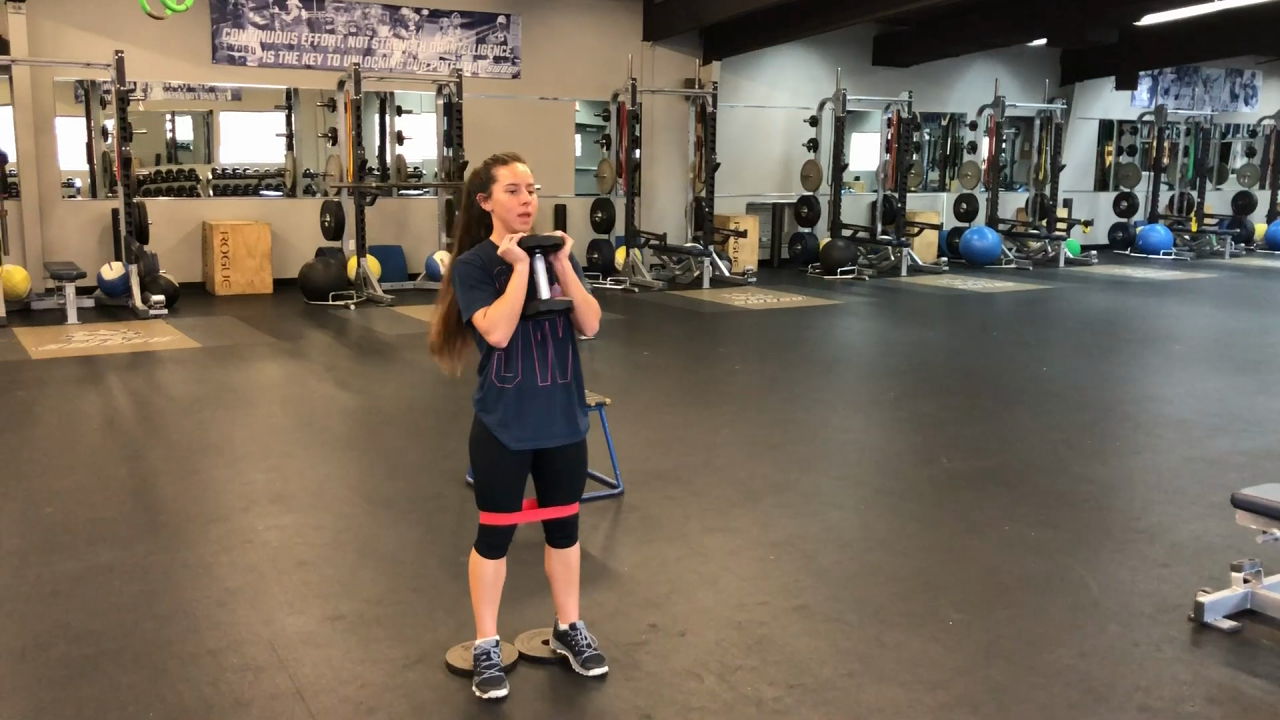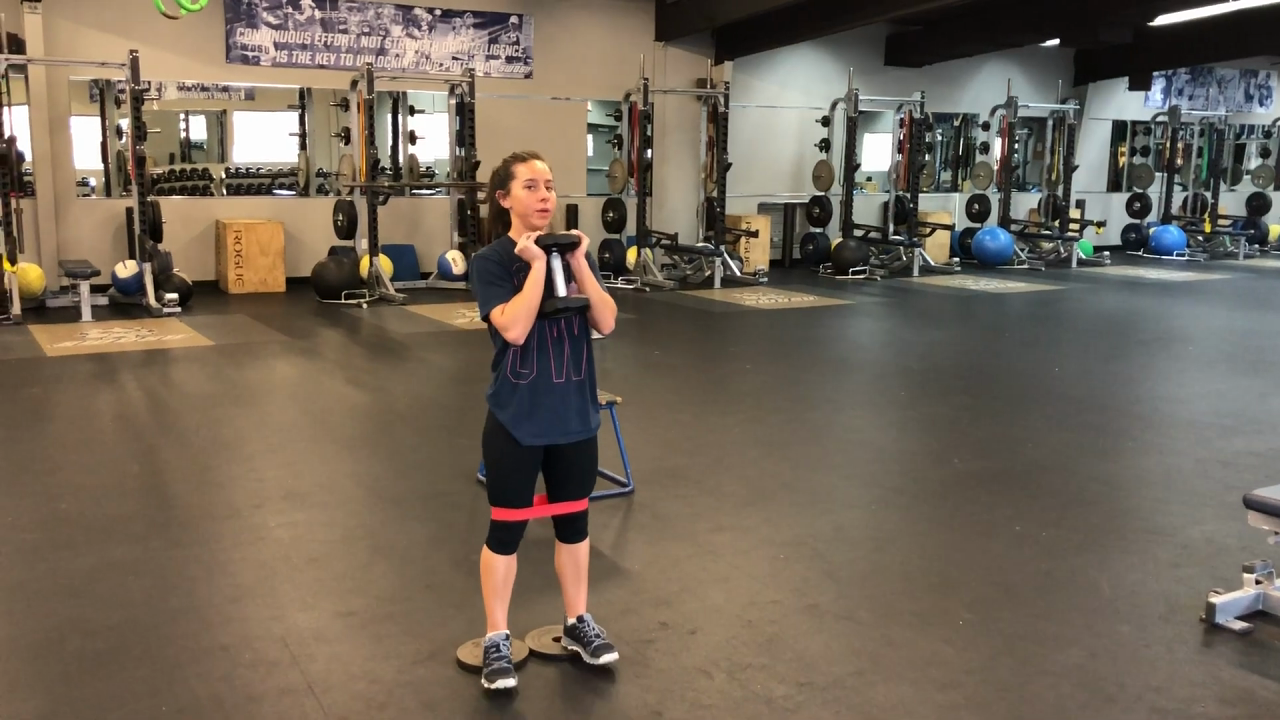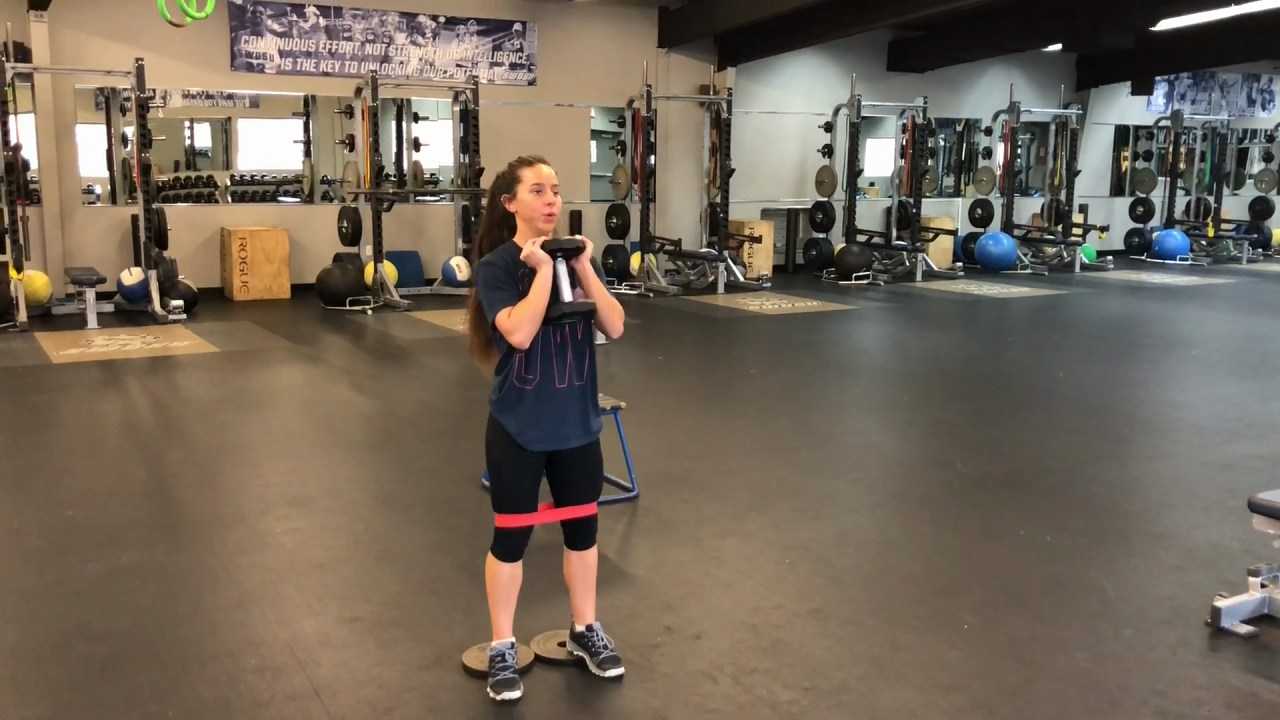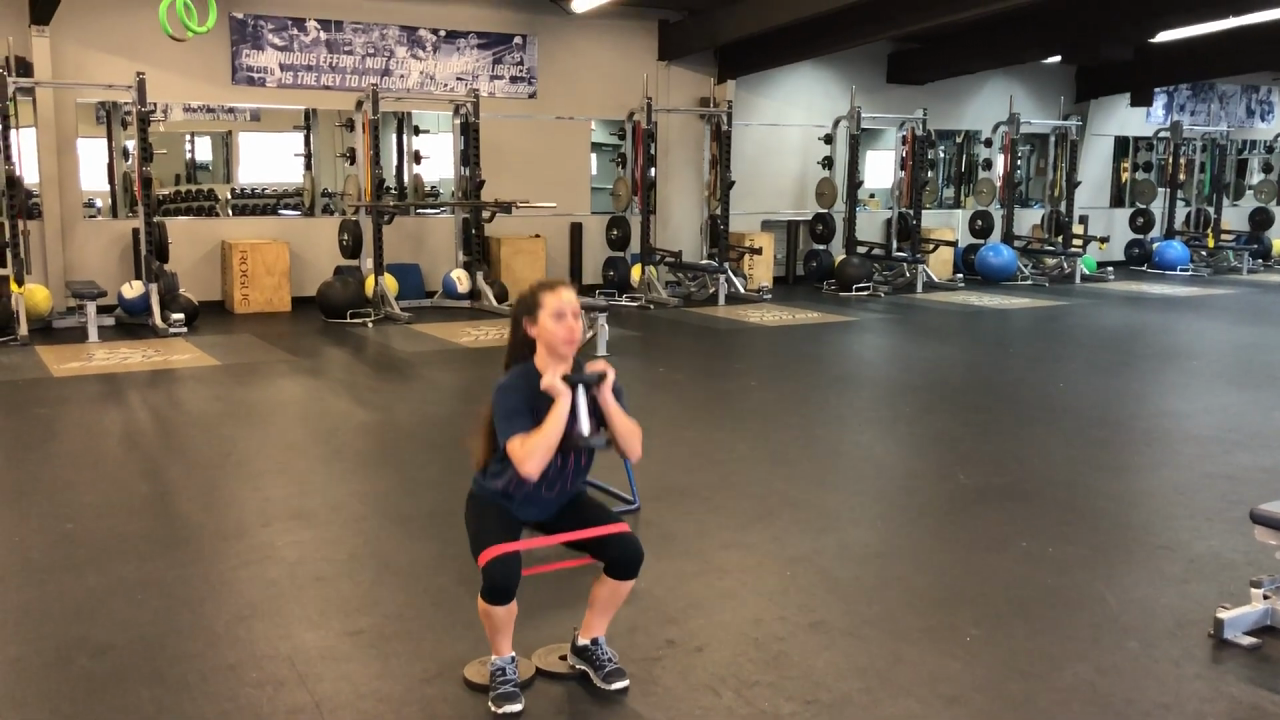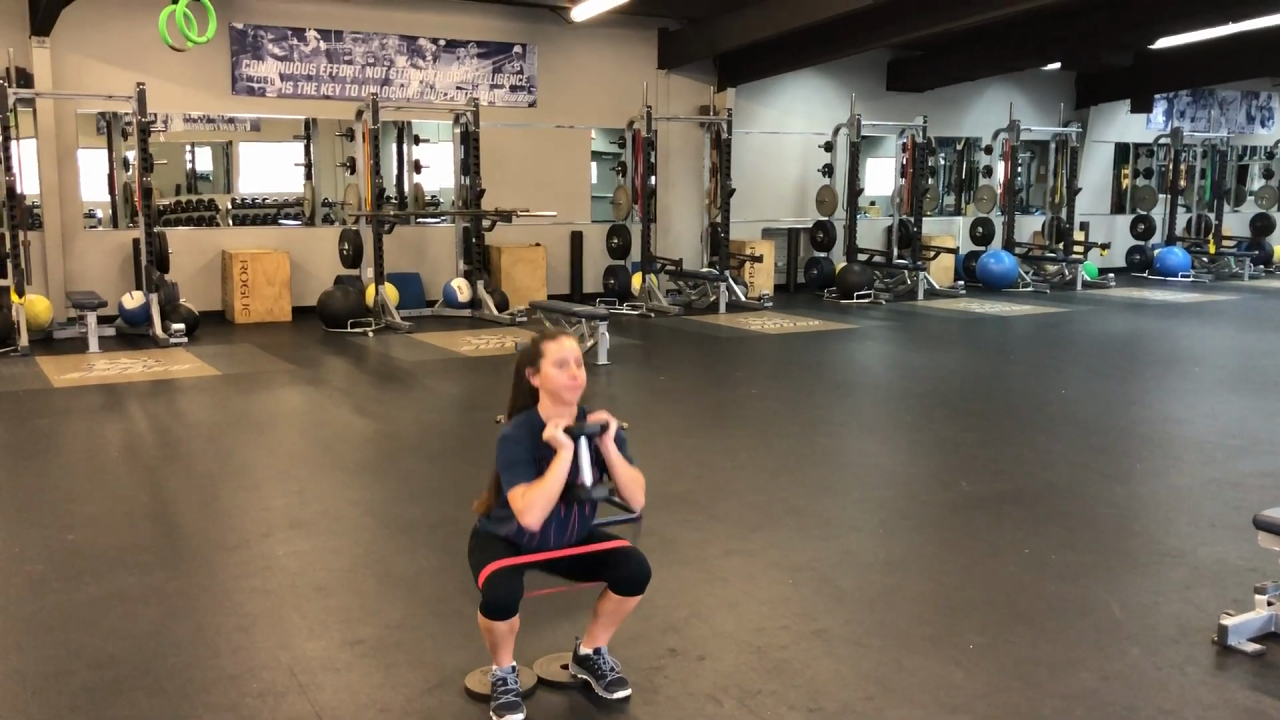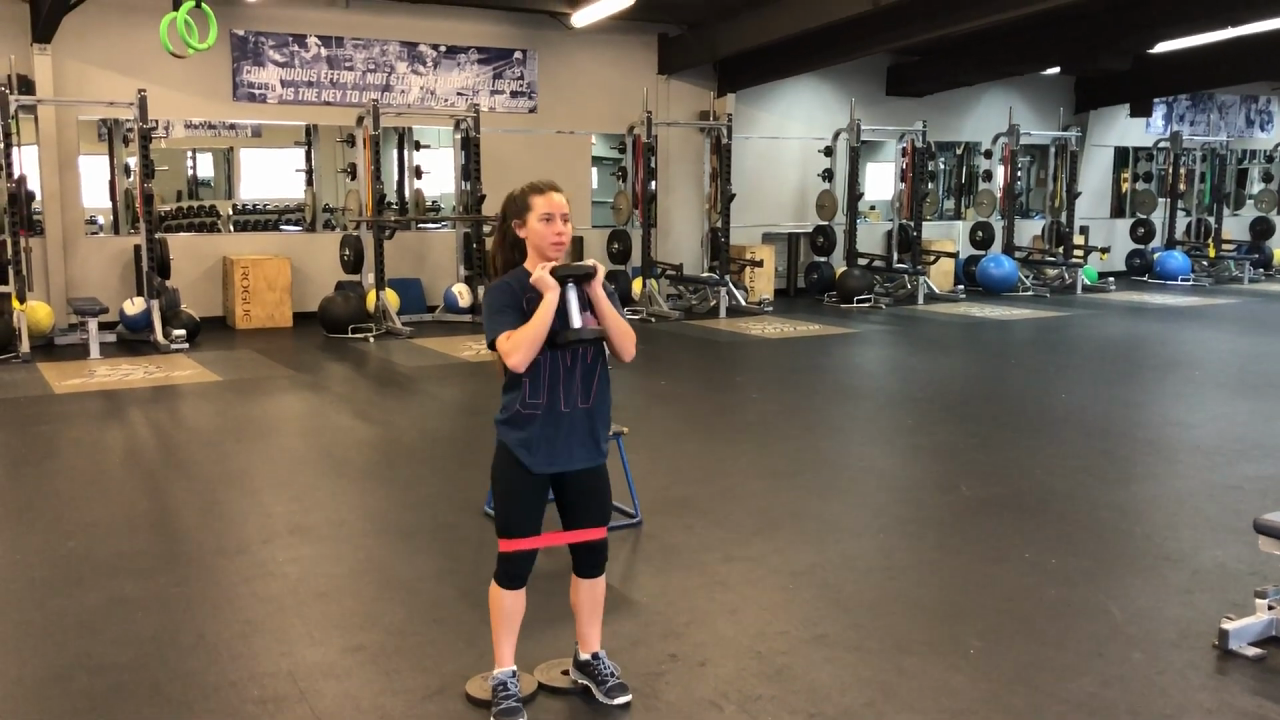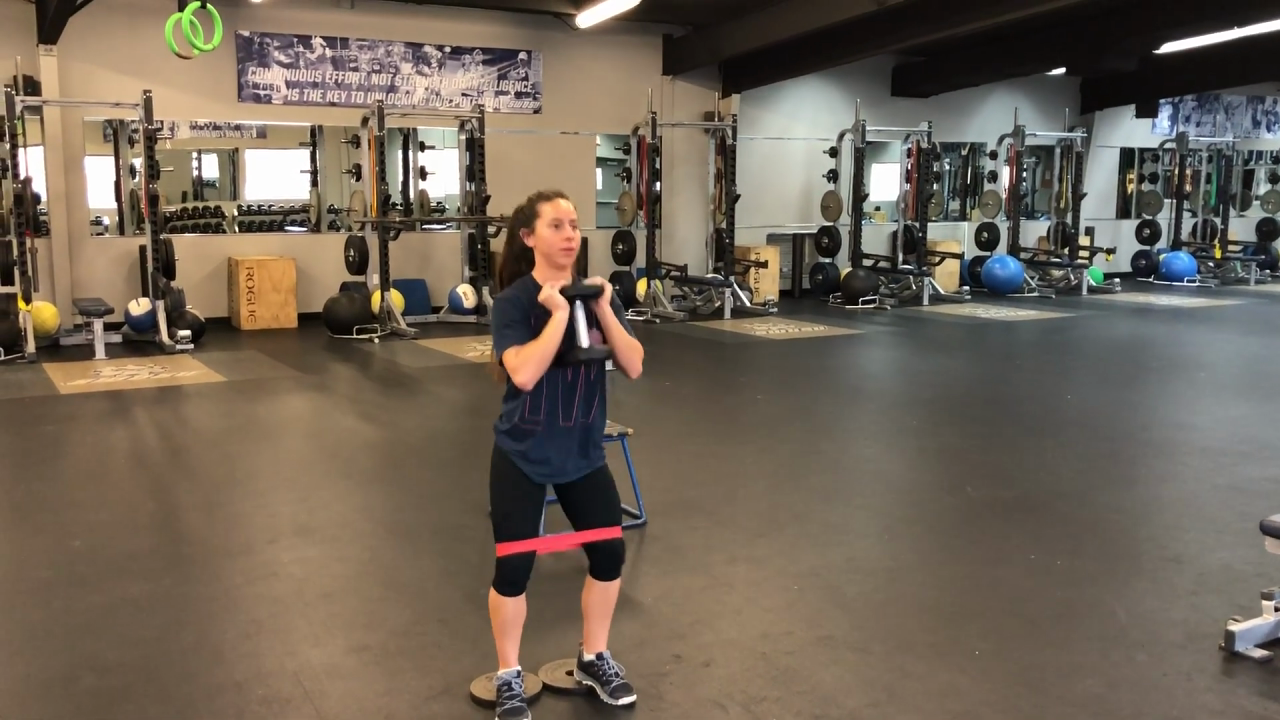
dt=0.5s
person 1, frame 1
left shoulder: (557, 254)
right shoulder: (473, 264)
left elbow: (589, 324)
right elbow: (497, 331)
left wrist: (561, 264)
right wrist: (520, 266)
left hip: (563, 419)
right hip: (502, 424)
left knee: (563, 526)
right knee: (496, 533)
left ankle: (569, 628)
right ankle: (486, 645)
person 1, frame 2
left shoulder: (575, 252)
right shoulder: (490, 261)
left elbow: (606, 323)
right elbow: (513, 329)
left wrist: (577, 263)
right wrist: (538, 264)
left hip: (574, 416)
right hip: (516, 421)
left knee: (573, 522)
right knee: (507, 529)
left ankle: (577, 622)
right ankle: (496, 640)
person 1, frame 3
left shoulder: (577, 255)
right shoulder: (497, 266)
left elbow: (614, 327)
right elbow: (519, 333)
left wrist: (584, 269)
right wrist: (544, 269)
left hip: (577, 423)
right hip: (517, 427)
left knee: (580, 528)
right knee: (512, 536)
left ankle: (585, 631)
right ankle: (502, 648)
person 1, frame 4
left shoulder: (594, 375)
right shoulder: (514, 388)
left elbow: (633, 450)
right elbow: (529, 466)
left wrist: (605, 396)
right wrist: (562, 399)
left hip: (562, 499)
right hip: (500, 502)
left knee: (627, 552)
right knee: (502, 577)
left ankle: (588, 644)
right ankle: (502, 664)
person 1, frame 5
left shoulder: (598, 425)
right shoulder: (518, 435)
left elbow: (636, 499)
right elbow: (529, 518)
left wrist: (608, 446)
right wrist: (564, 450)
left hip: (568, 537)
right hip: (505, 540)
left knee: (634, 571)
right knee: (502, 596)
left ankle: (590, 654)
right ankle: (503, 674)
person 1, frame 6
left shoulder: (589, 282)
right shoulder: (506, 290)
left elbow: (627, 351)
right elbow: (516, 357)
left wrist: (595, 292)
right wrist: (550, 294)
left hip: (584, 447)
right hip: (525, 449)
left knee: (591, 555)
right knee: (515, 562)
left ankle: (589, 659)
person 1, frame 7
left shoulder: (595, 292)
right shoulder: (513, 302)
left elbow: (634, 367)
right elbow: (524, 375)
left wrist: (603, 309)
right wrist: (559, 313)
left hip: (583, 455)
right hip: (522, 456)
left knee: (608, 554)
right knee: (515, 566)
left ankle: (593, 660)
